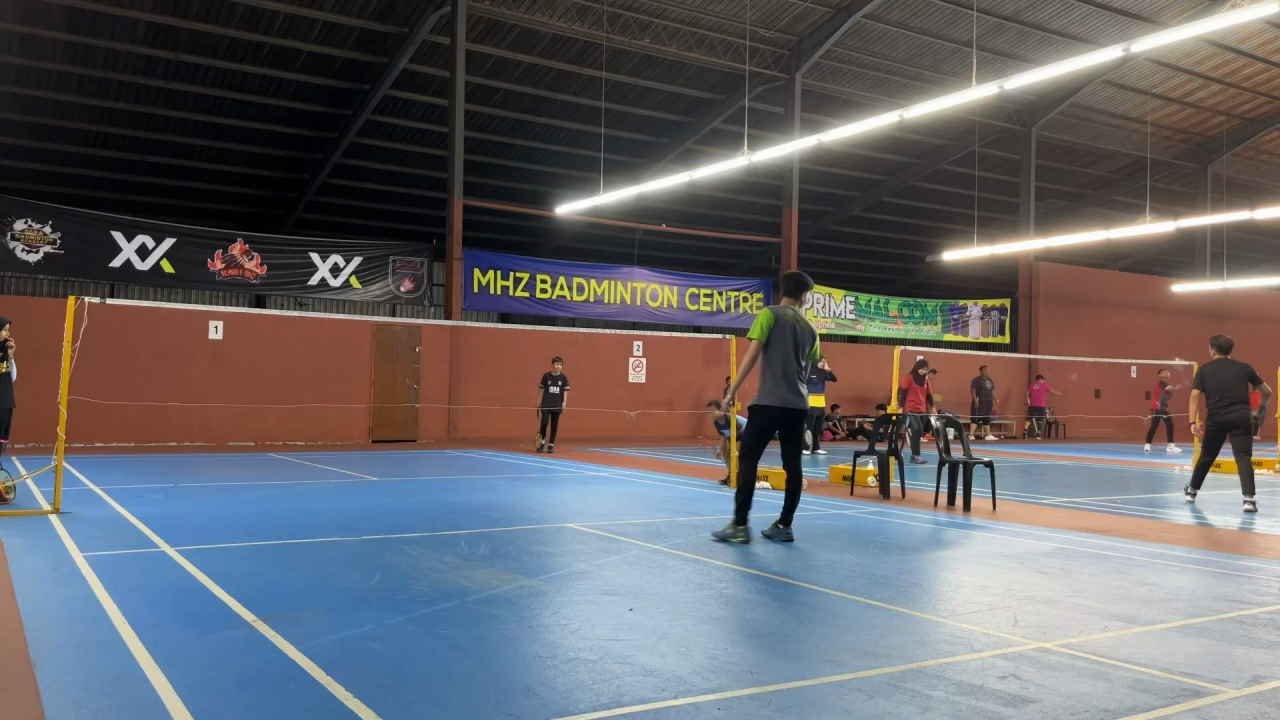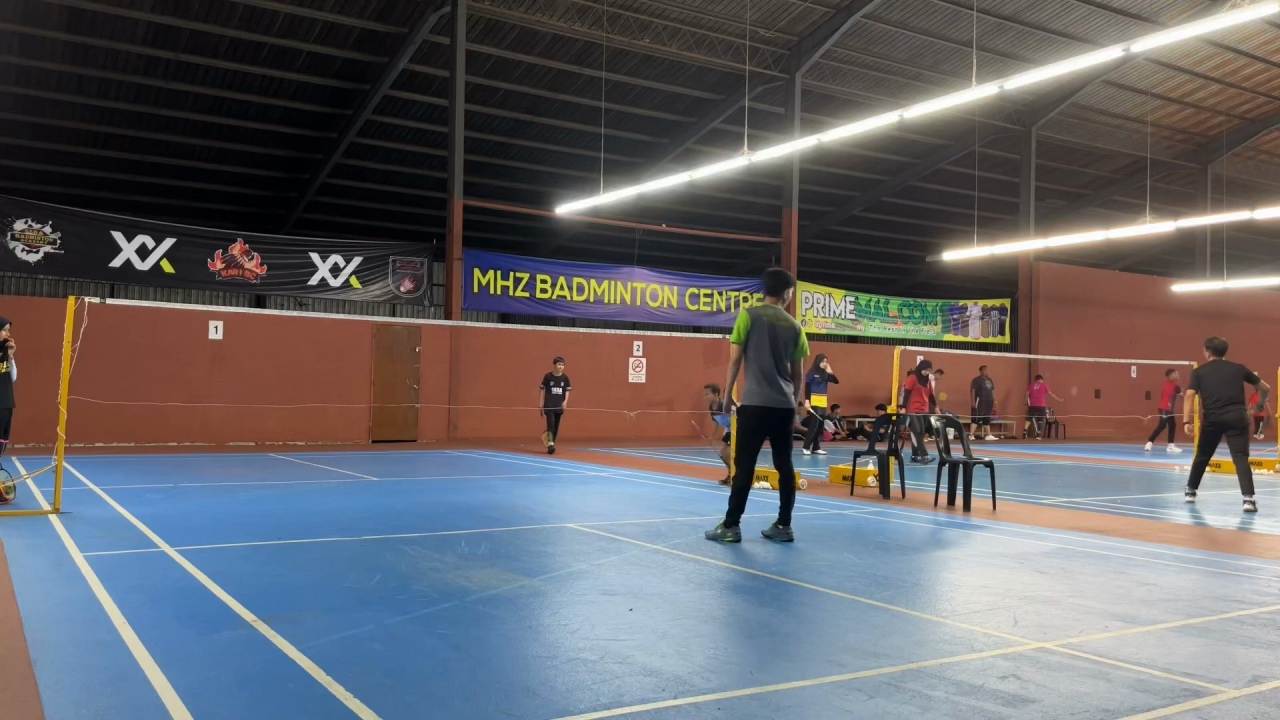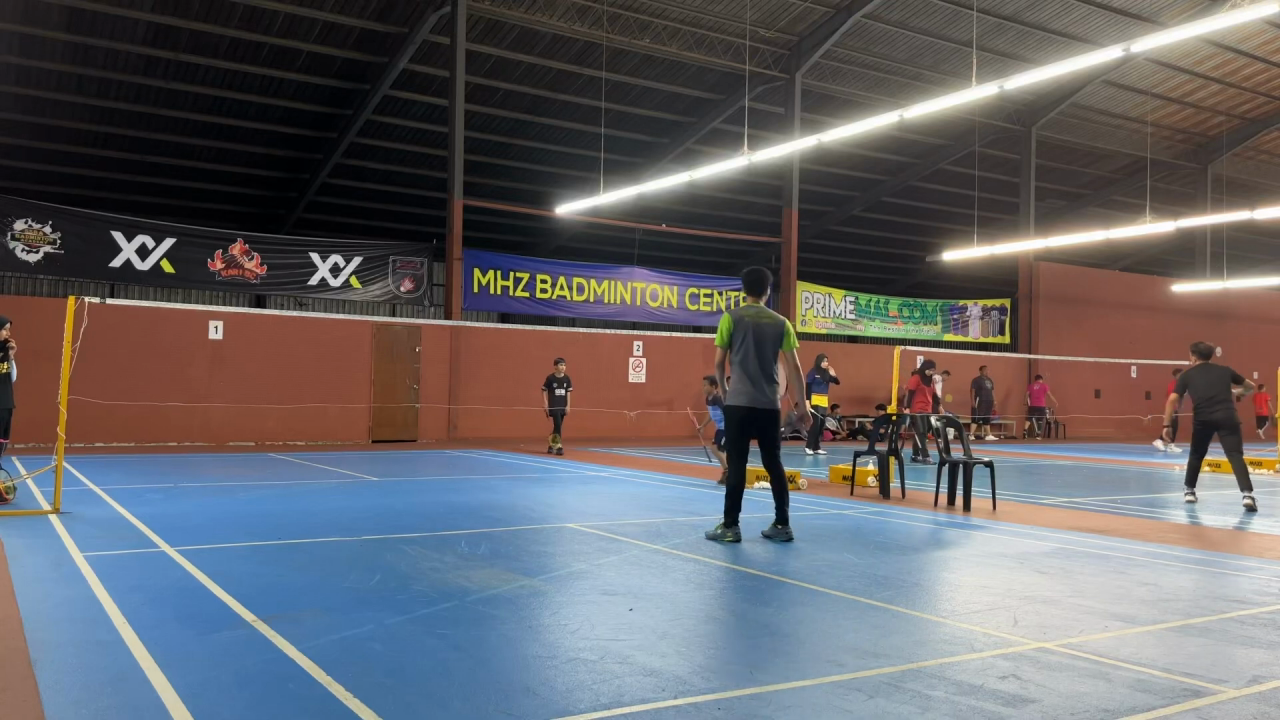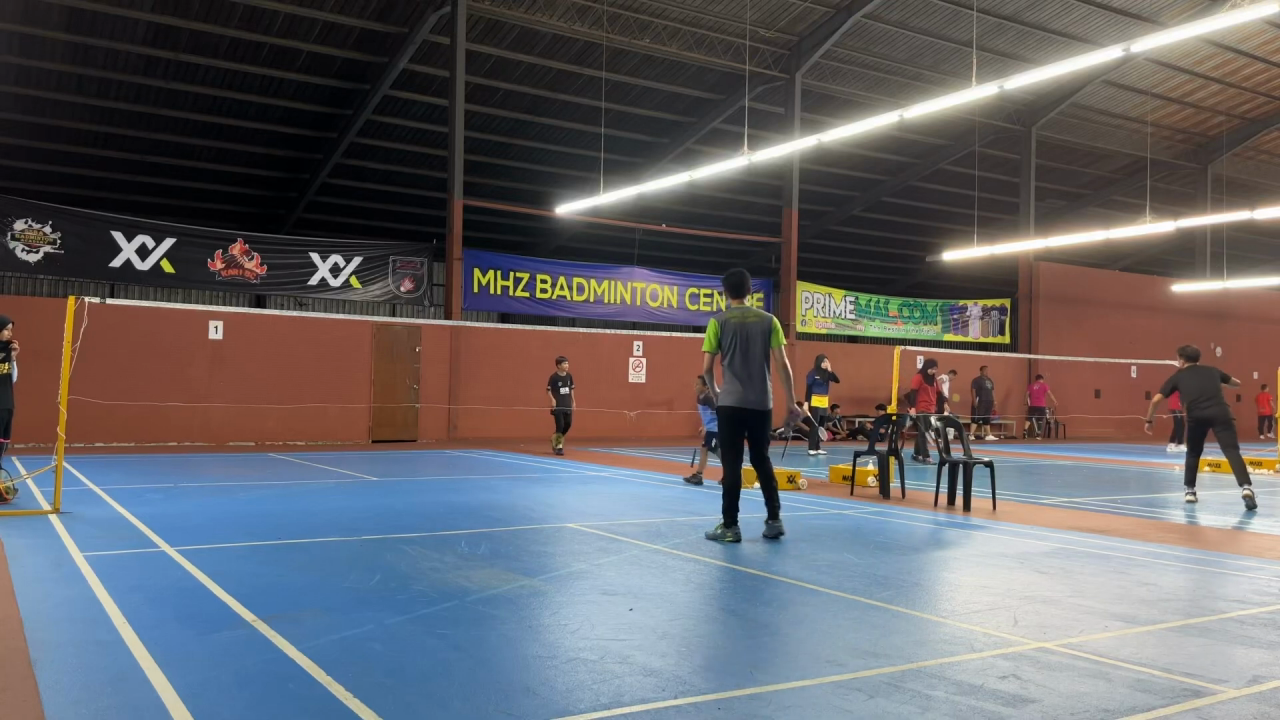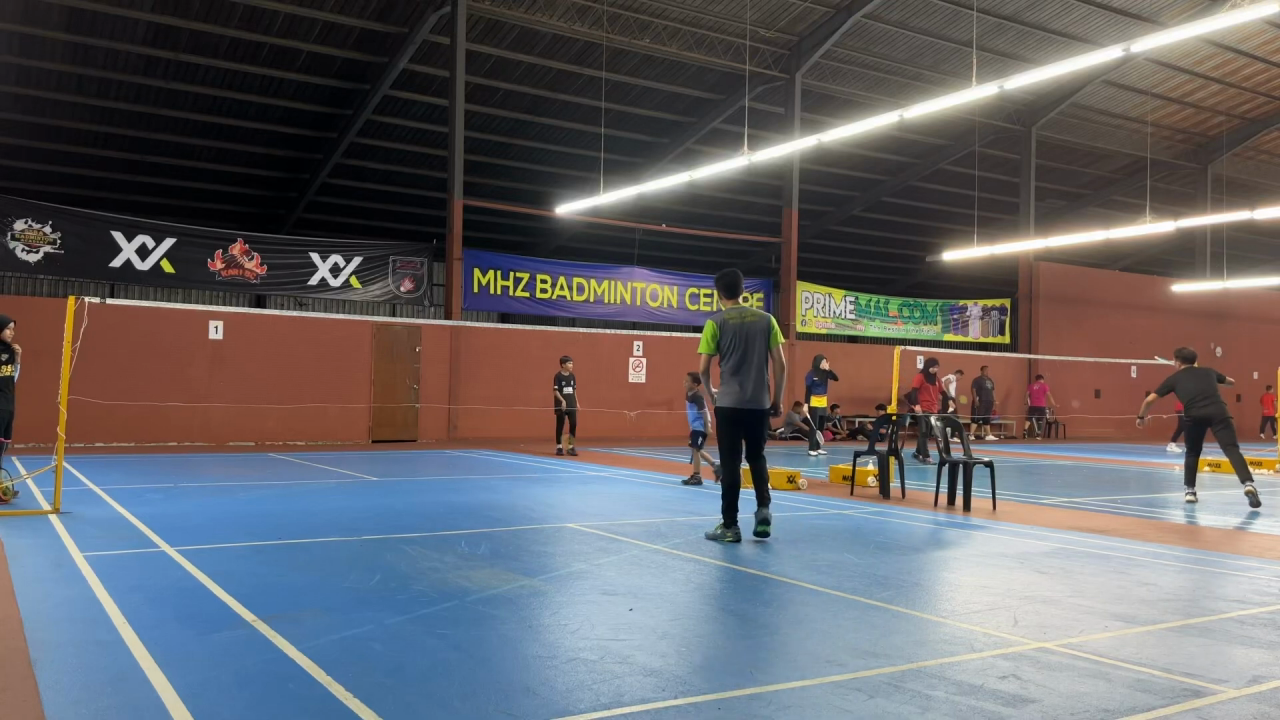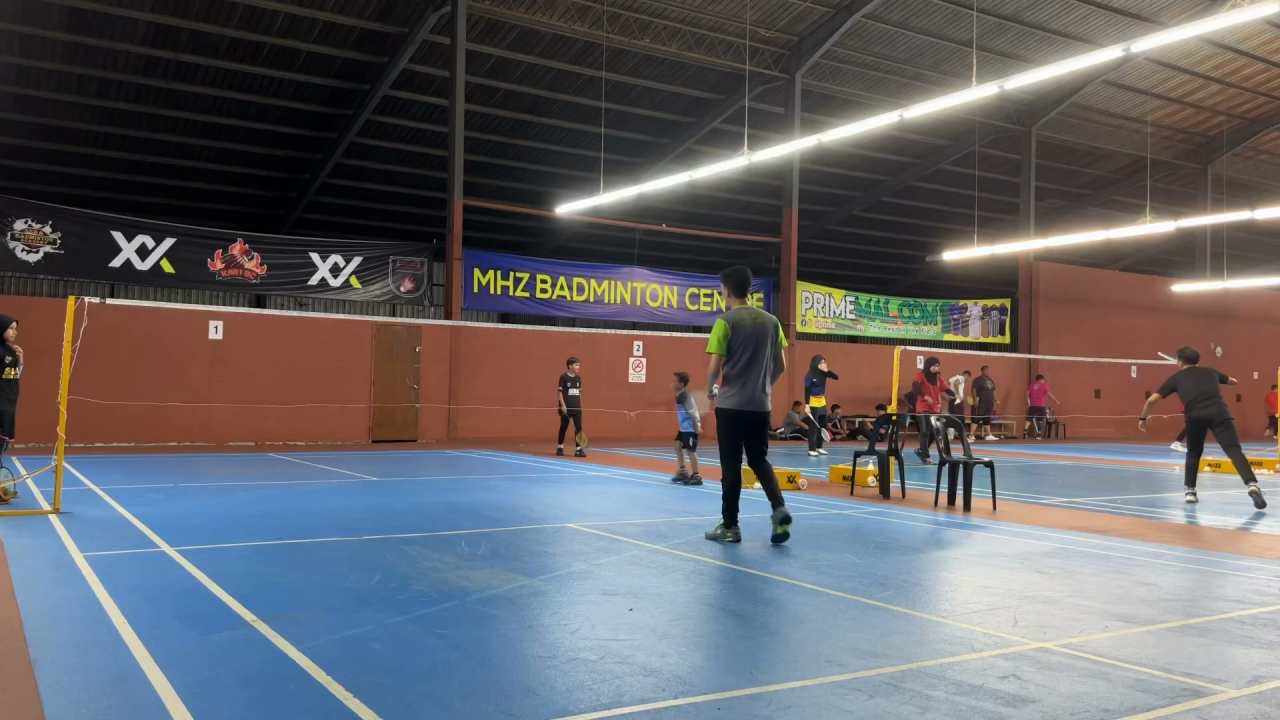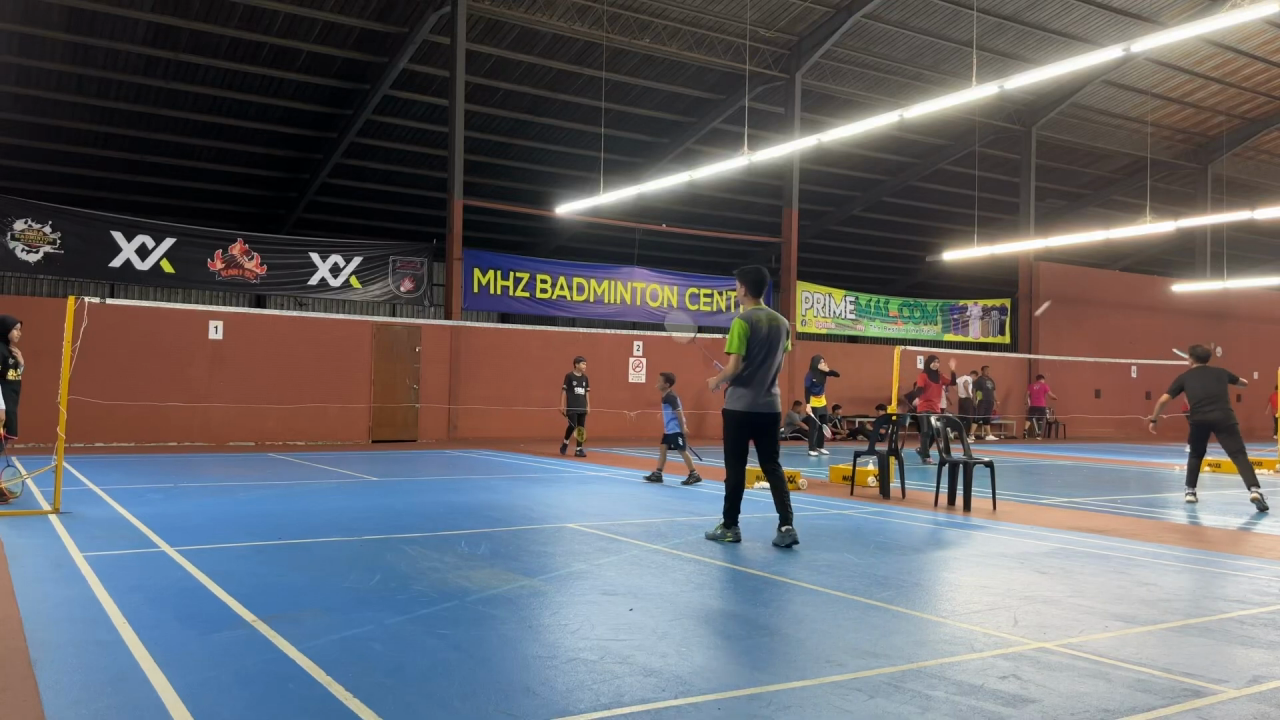
dt=0.2s
person 1, frame 1
left shoulder: (769, 314)
right shoulder: (810, 328)
left elbow: (752, 356)
left wrist: (732, 391)
left hip: (770, 402)
right hip: (799, 406)
left knee: (748, 461)
right knee: (793, 466)
left ankle: (739, 525)
right ankle: (784, 525)
person 1, frame 2
left shoulder: (749, 316)
right shoulder: (795, 326)
left elbow: (734, 360)
right elbow: (798, 373)
left wrist: (727, 393)
right wrist: (796, 402)
left hip: (755, 403)
right hip: (784, 405)
left knee: (745, 465)
right knee: (784, 466)
left ankle: (731, 525)
right ankle: (783, 525)
person 1, frame 3
left shoulder: (731, 318)
right shoulder: (780, 323)
left elbow: (719, 362)
right elbow: (793, 367)
left wrist: (724, 388)
right wrist: (801, 405)
left hip: (739, 403)
right hip: (771, 404)
left knee: (736, 465)
right knee: (774, 464)
left ankle: (730, 526)
right ankle: (782, 525)
person 1, frame 4
left shoulder: (718, 322)
right shoulder: (768, 321)
left elbow: (707, 367)
right elbow: (782, 365)
left wrist: (715, 391)
right wrist: (791, 402)
left hip: (731, 403)
right hip: (761, 404)
left knee: (732, 465)
right knee: (762, 461)
left ankle: (730, 525)
right ankle: (774, 520)
person 1, frame 5
left shoulder: (716, 323)
right shoulder: (766, 320)
left elbow: (704, 369)
right elbow: (780, 365)
left wrist: (710, 393)
right wrist: (776, 399)
left hip: (729, 404)
right hip: (760, 403)
left knee: (730, 465)
right knee: (756, 458)
left ankle: (729, 526)
right ankle: (763, 509)
person 1, frame 6
left shoulder: (726, 322)
right shoulder: (771, 321)
left elbow: (714, 368)
right elbow: (780, 367)
left wrist: (711, 388)
left hip: (731, 405)
right hip: (761, 405)
left knee: (731, 466)
right knee: (759, 461)
left ankle: (730, 526)
right ankle: (779, 509)
person 1, frame 7
left shoulder: (743, 321)
right shoulder: (782, 323)
left elbow: (734, 368)
left wrist: (717, 382)
left hip: (741, 407)
right hip: (770, 407)
left knee: (736, 468)
right knee: (772, 466)
left ankle: (730, 527)
right ankle: (786, 527)
